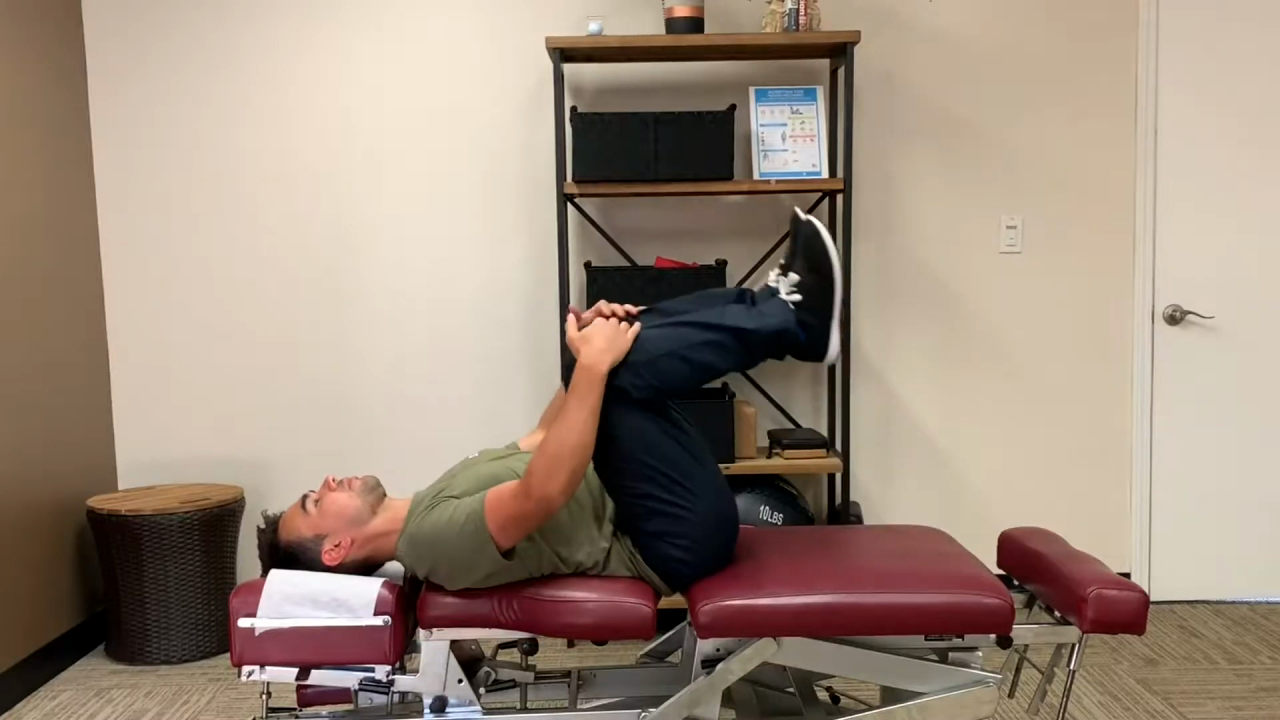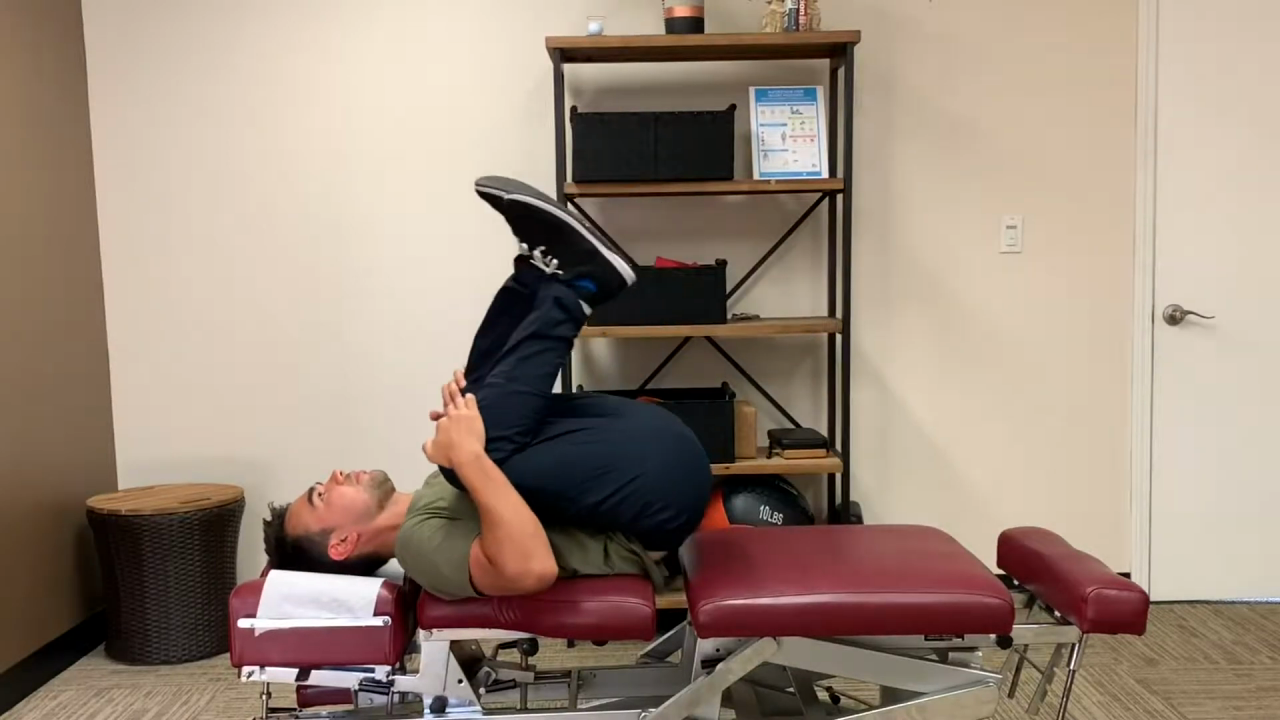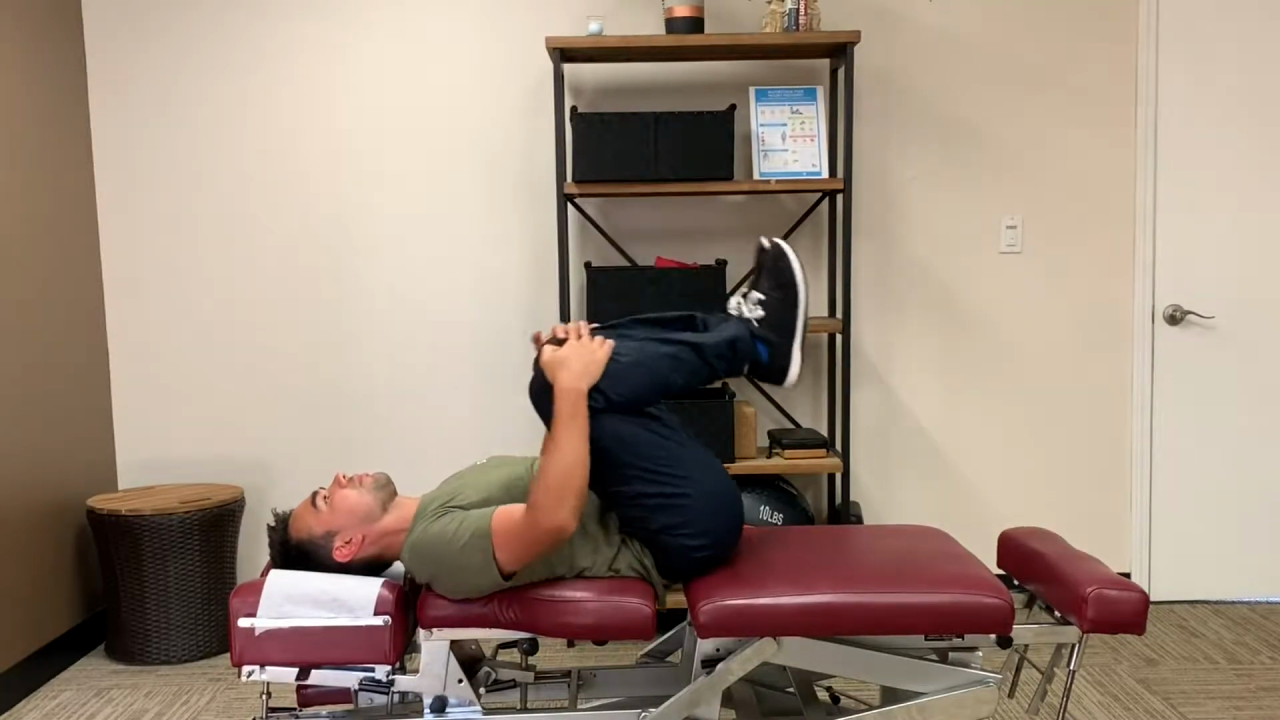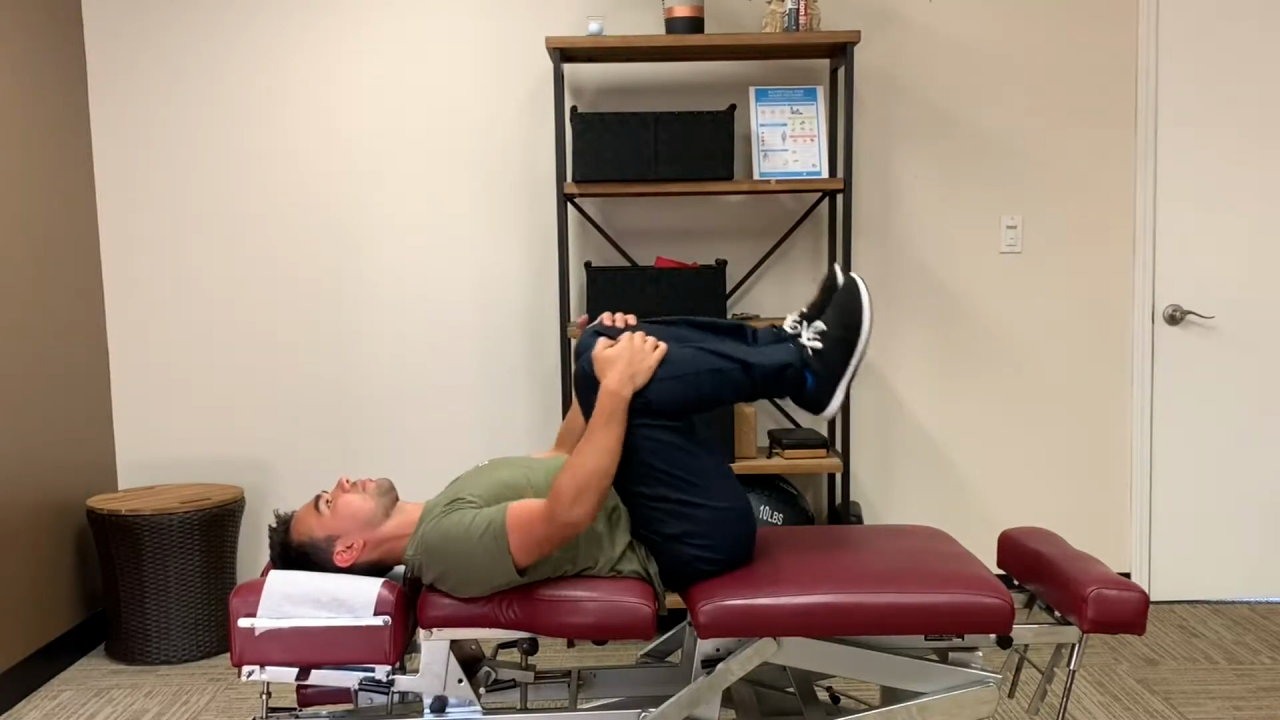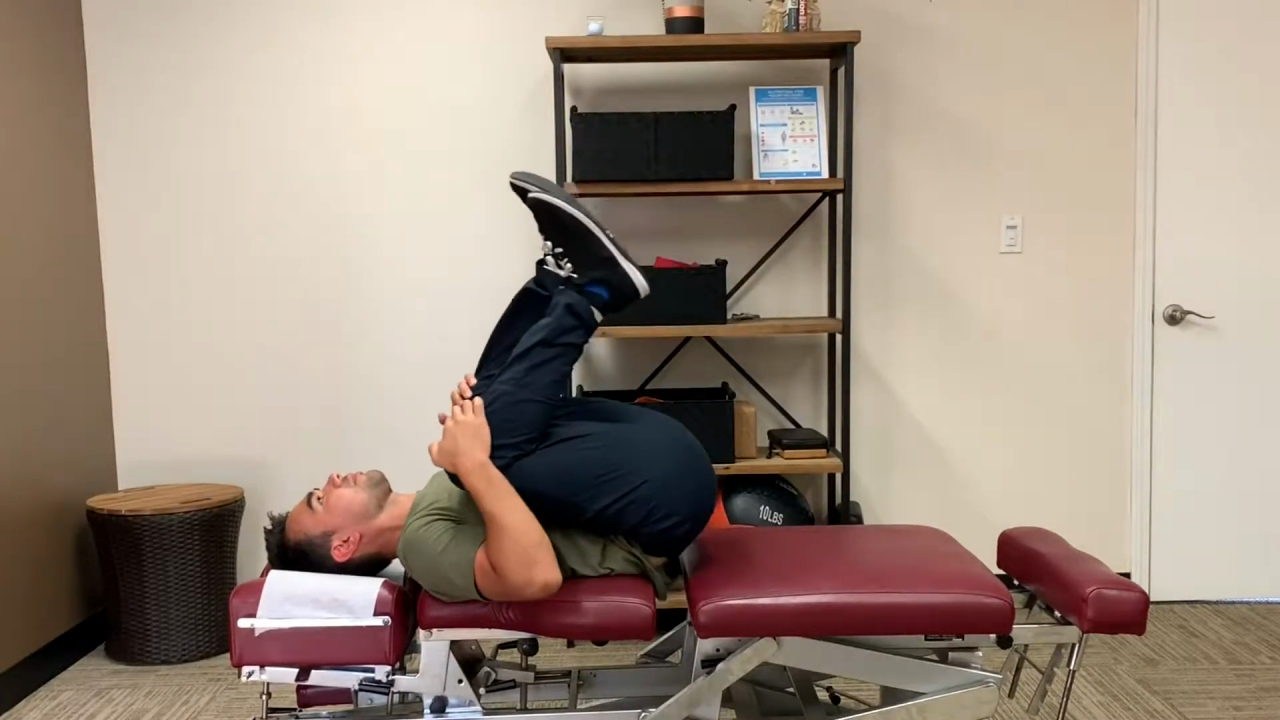
dt=1s
person 1, frame 1
left shoulder: (436, 504)
right shoulder: (434, 539)
left elbow: (541, 439)
right elbow: (546, 489)
left wrist: (586, 356)
right wrist: (591, 367)
right hip: (681, 537)
left knee: (618, 344)
right knee: (616, 368)
left ankle: (777, 307)
right ankle: (791, 320)
person 1, frame 2
left shoulder: (431, 508)
right shoulder: (424, 545)
right elbow: (531, 568)
left wrist: (474, 416)
right wrist: (468, 455)
left ankle: (553, 276)
right ankle: (570, 286)
person 1, frame 3
left shoulder: (439, 513)
right shoulder: (435, 546)
left elbow: (562, 476)
right elbow: (554, 520)
left wrist: (569, 371)
right wrist: (570, 387)
right hip: (691, 524)
left knee: (565, 369)
right knee: (566, 390)
left ankle: (745, 328)
right ankle: (752, 338)
person 1, frame 4
left shoulder: (447, 510)
right shoulder: (445, 544)
left elbow: (561, 459)
right elbow: (569, 513)
left wrist: (602, 372)
right wrist: (616, 388)
left hip: (639, 505)
right hip: (698, 535)
left knee: (607, 353)
right knee: (617, 370)
left ankle: (791, 346)
right ankle: (803, 370)
person 1, frame 5
left shoulder: (430, 510)
right shoulder: (428, 545)
right elbow: (536, 576)
left wrist: (483, 409)
right wrist: (473, 462)
left ankle: (577, 281)
right ankle: (581, 295)
